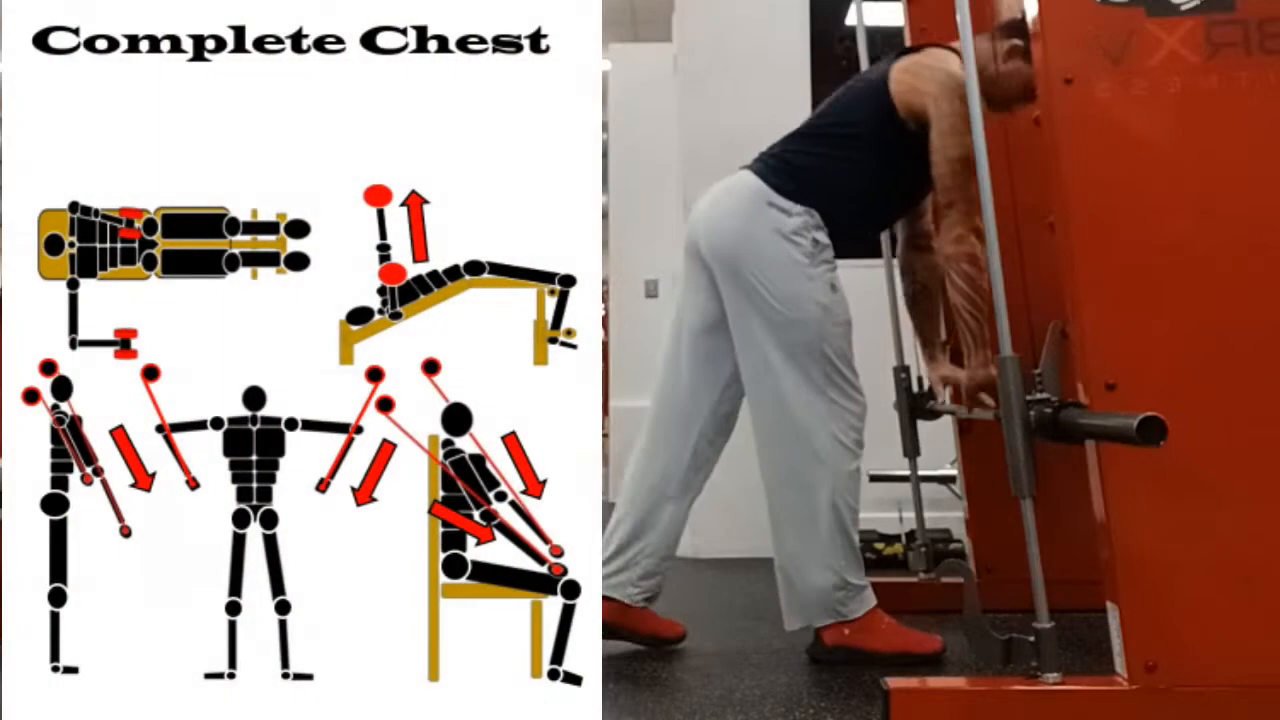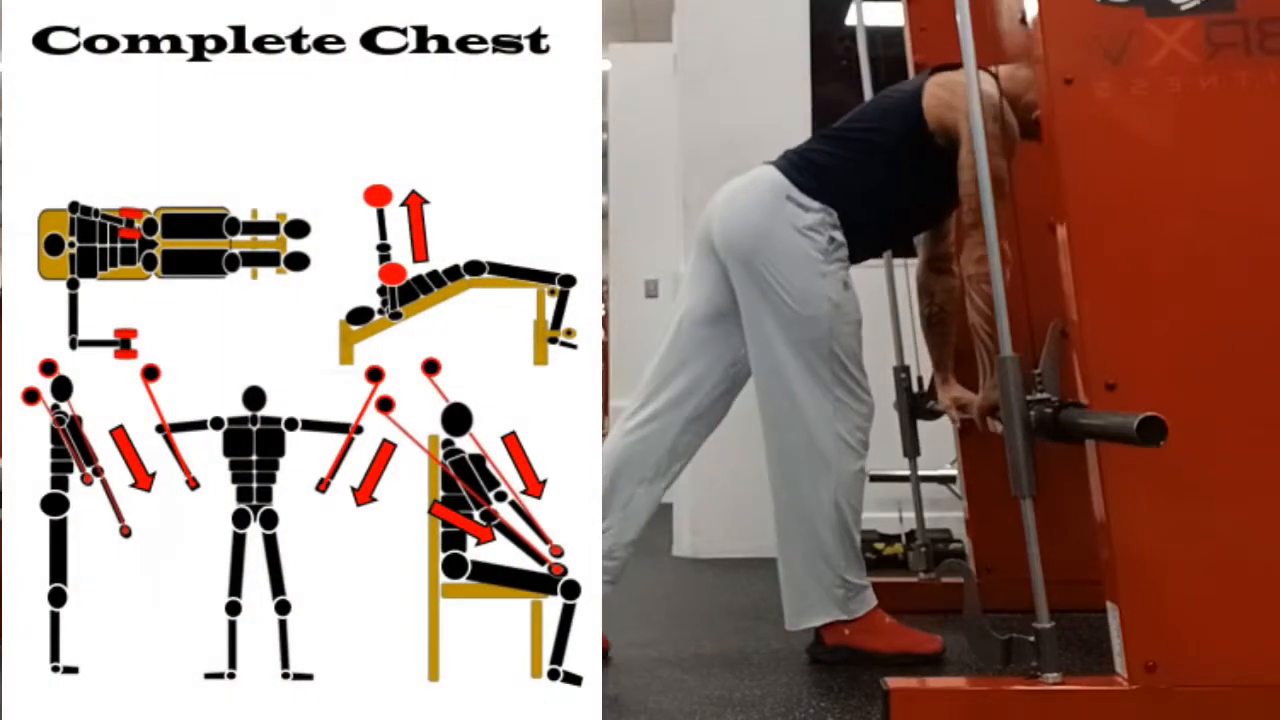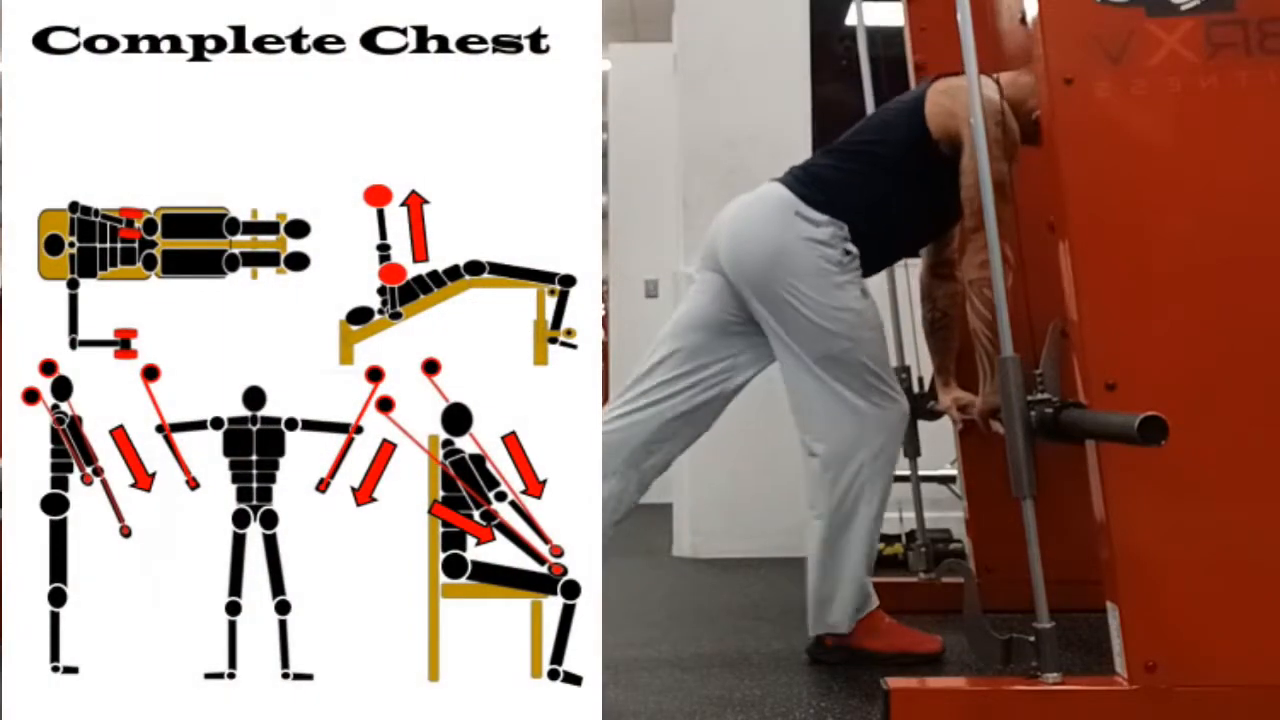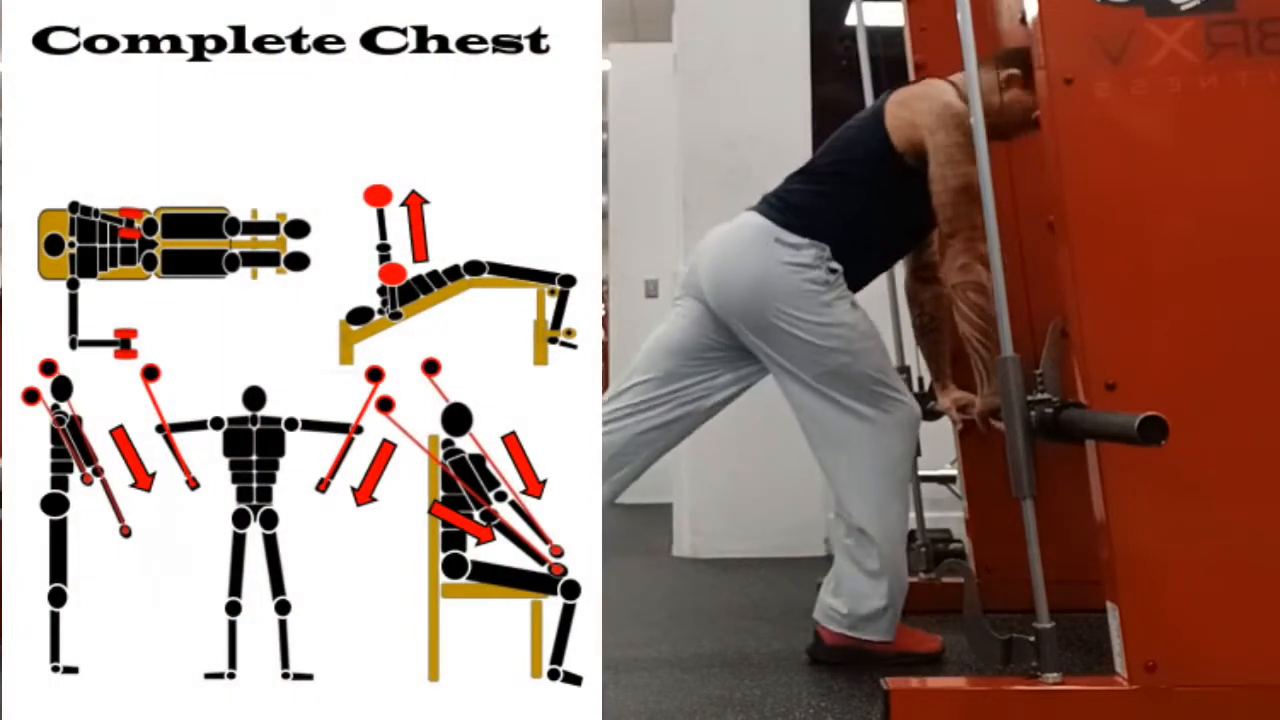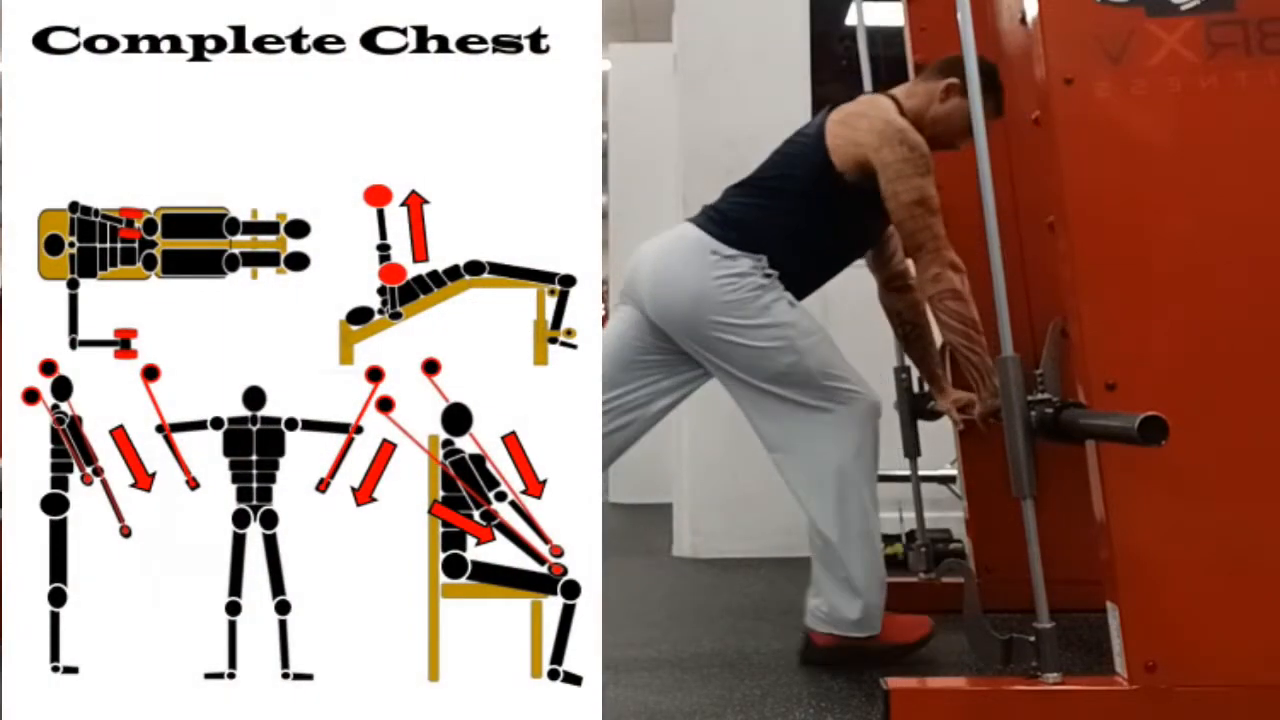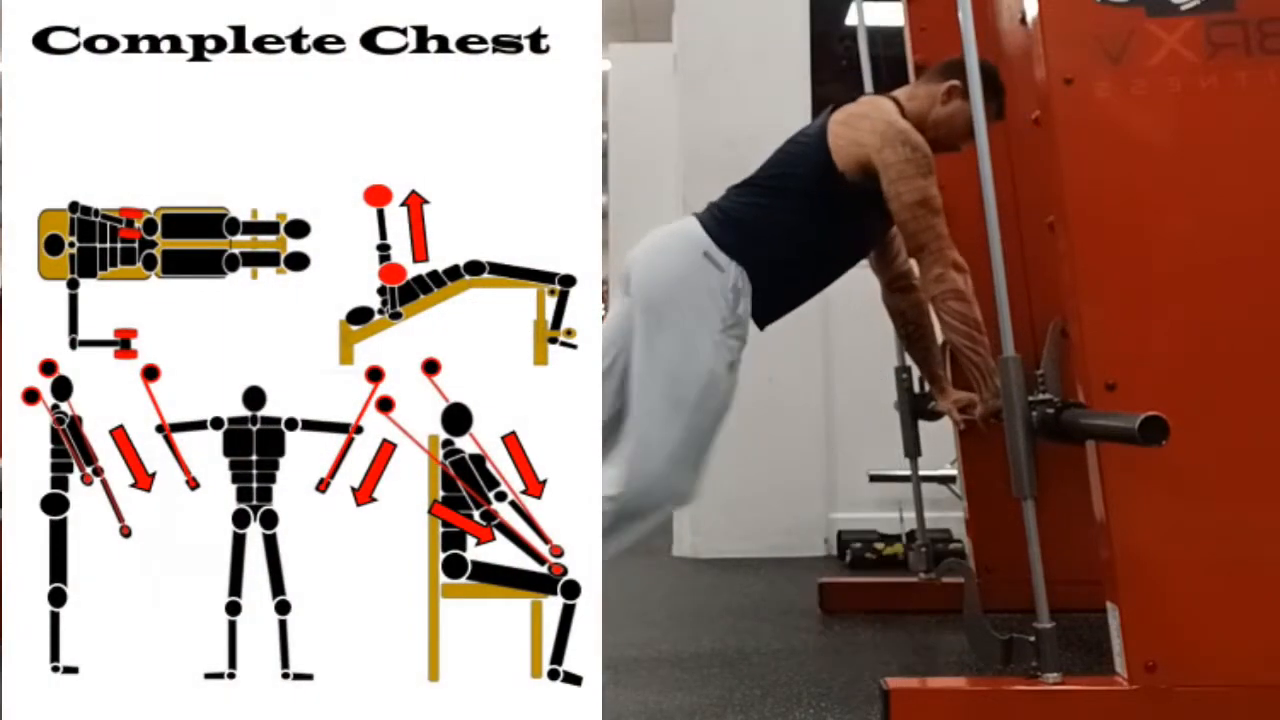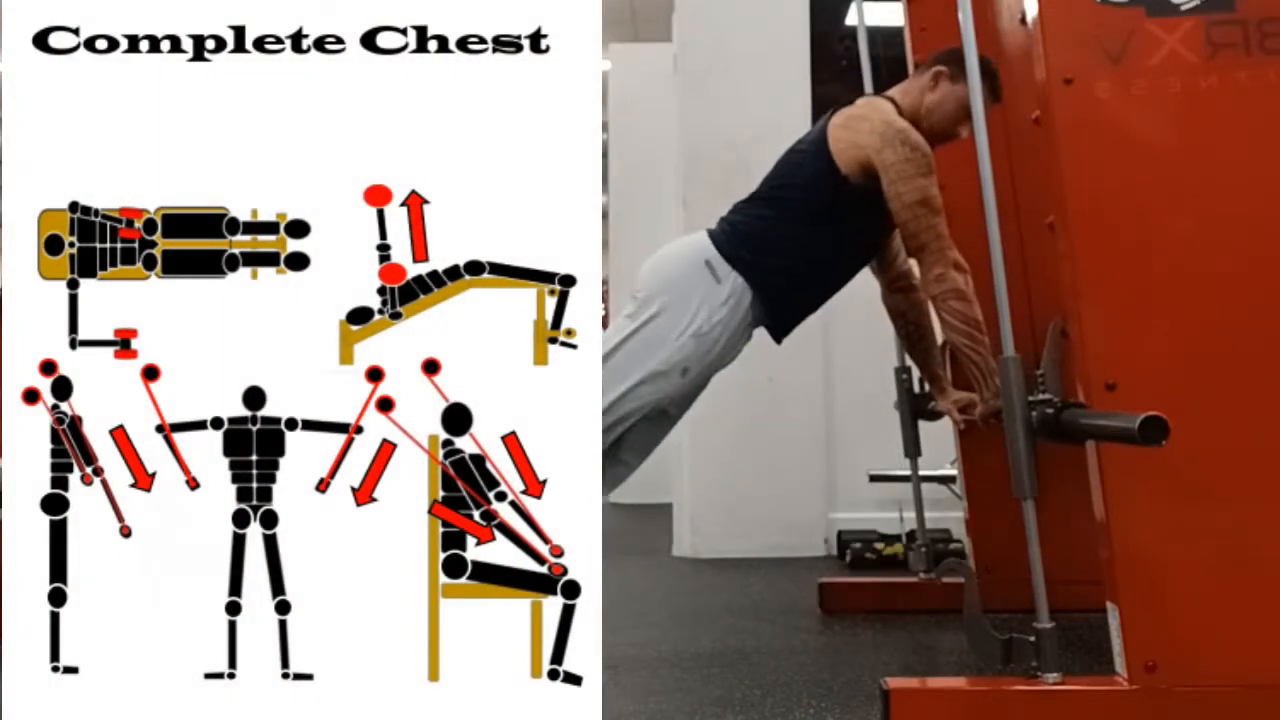
dt=0.3s
person 1, frame 1
left shoulder: (915, 80)
right shoulder: (949, 83)
left elbow: (919, 243)
right elbow: (958, 235)
left wrist: (934, 358)
right wrist: (978, 358)
left hip: (728, 216)
right hip: (774, 228)
left knee: (688, 418)
right knee: (823, 421)
left ankle: (620, 591)
right ankle: (842, 617)
person 1, frame 2
left shoulder: (953, 106)
right shoulder: (987, 110)
left elbow: (940, 265)
right elbow: (980, 258)
left wrist: (943, 377)
right wrist: (994, 381)
left hip: (746, 209)
right hip: (787, 224)
left knee: (669, 408)
right knee: (829, 422)
right ankle: (843, 617)
person 1, frame 3
left shoulder: (954, 112)
right shoulder: (987, 112)
left elbow: (944, 268)
right elbow: (983, 260)
left wrist: (945, 382)
right wrist: (997, 384)
left hip: (753, 226)
right hip: (798, 239)
left knee: (651, 415)
right knee: (867, 420)
right ankle: (845, 620)
person 1, frame 4
left shoulder: (916, 119)
right shoulder: (948, 115)
left elbow: (927, 275)
right elbow: (966, 264)
left wrist: (944, 384)
right wrist: (994, 386)
left hip: (731, 255)
right hip: (777, 265)
left knee: (623, 425)
right knee: (882, 420)
right ankle: (859, 624)
person 1, frame 5
left shoulder: (866, 132)
right shoulder: (891, 133)
left elbow: (897, 281)
right elbow: (938, 272)
left wrist: (939, 387)
right wrist: (990, 388)
left hip: (674, 266)
right hip: (720, 275)
right knee: (844, 416)
right ankle: (846, 621)
person 1, frame 6
left shoulder: (871, 133)
right shoulder: (894, 135)
left elbow: (899, 281)
right elbow: (940, 274)
left wrist: (941, 389)
right wrist: (994, 395)
left hip: (683, 264)
right hip: (704, 274)
right knee: (656, 472)
person 1, frame 7
left shoulder: (872, 143)
right shoulder: (893, 135)
left elbow: (899, 284)
right elbow: (943, 270)
left wrist: (940, 388)
right wrist: (992, 390)
left hip: (713, 283)
right hip: (709, 286)
left knee: (612, 455)
